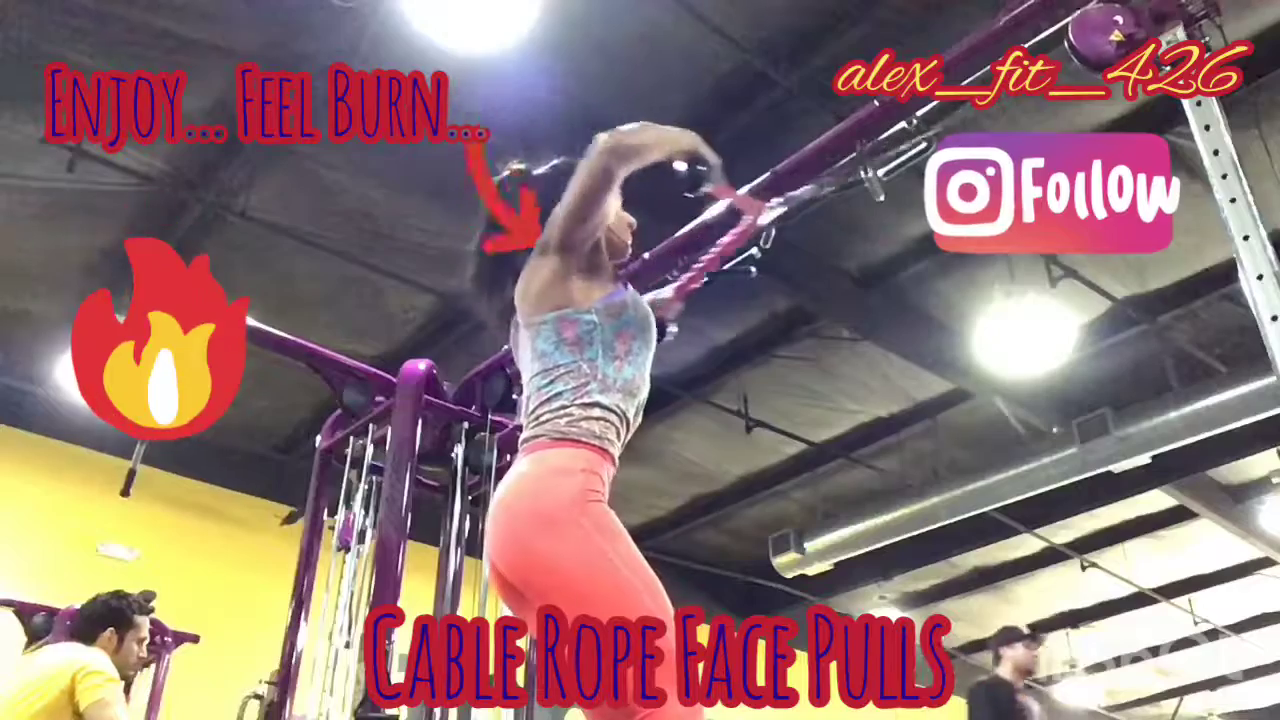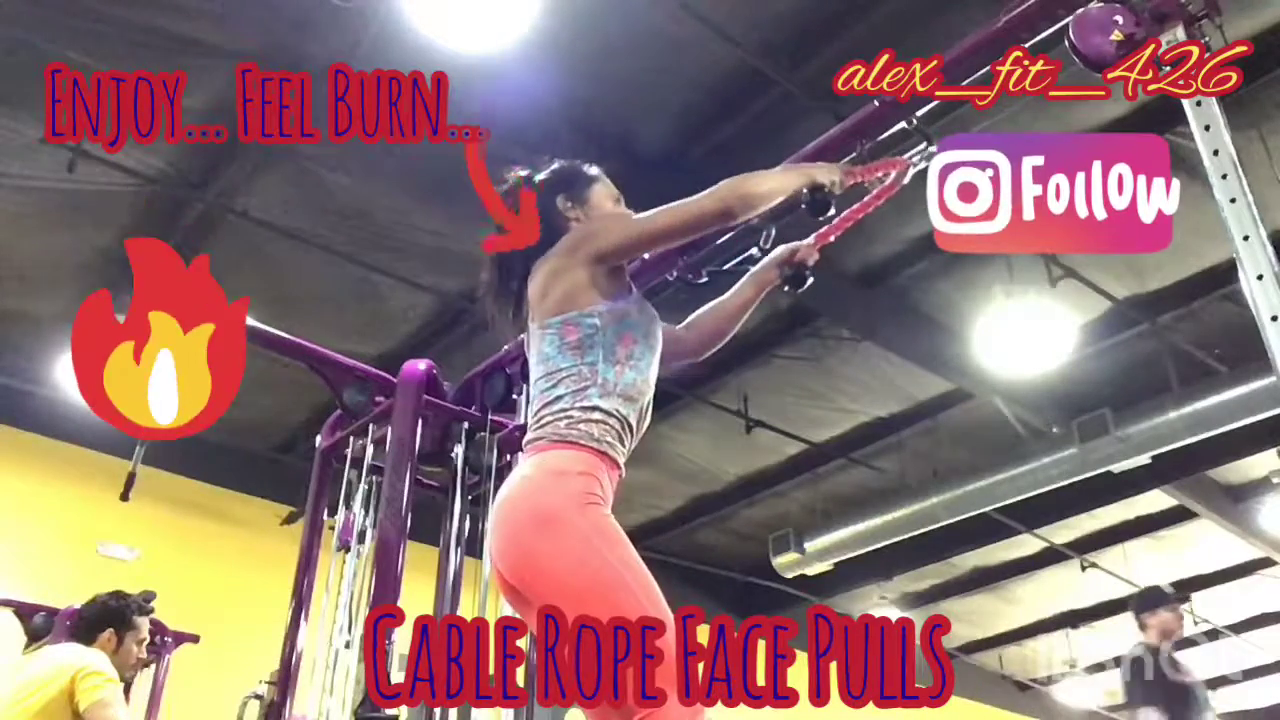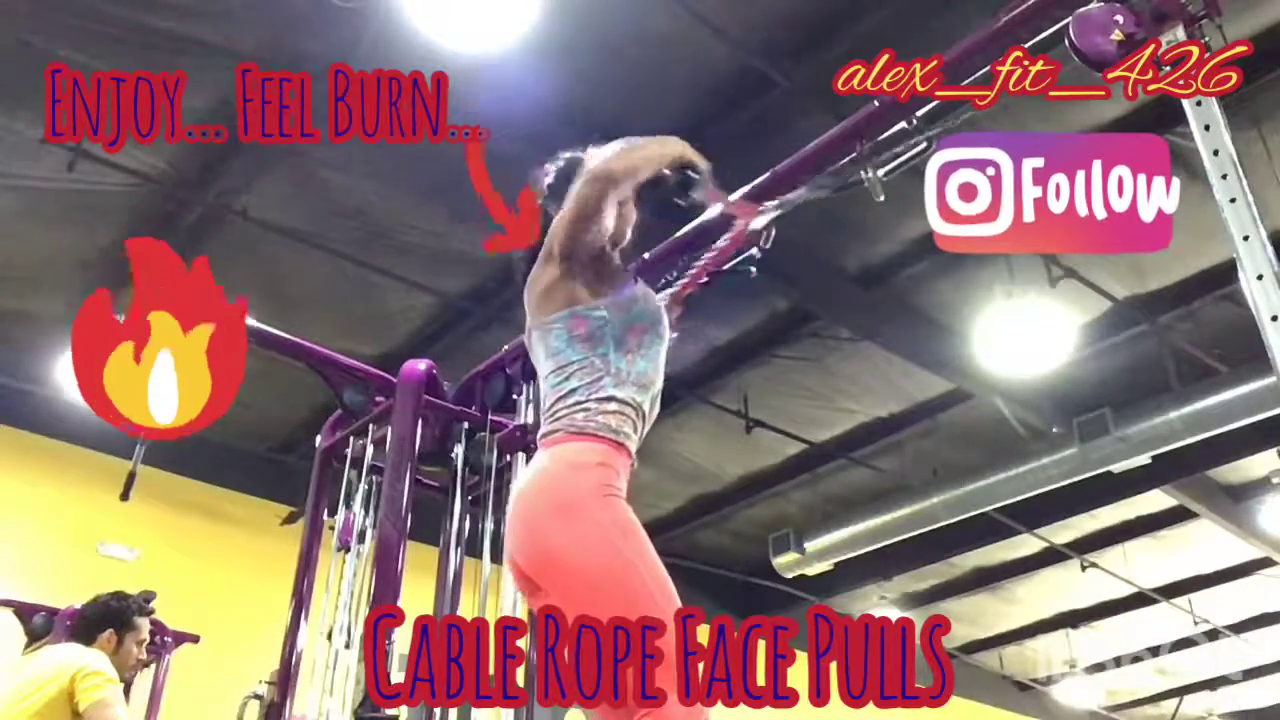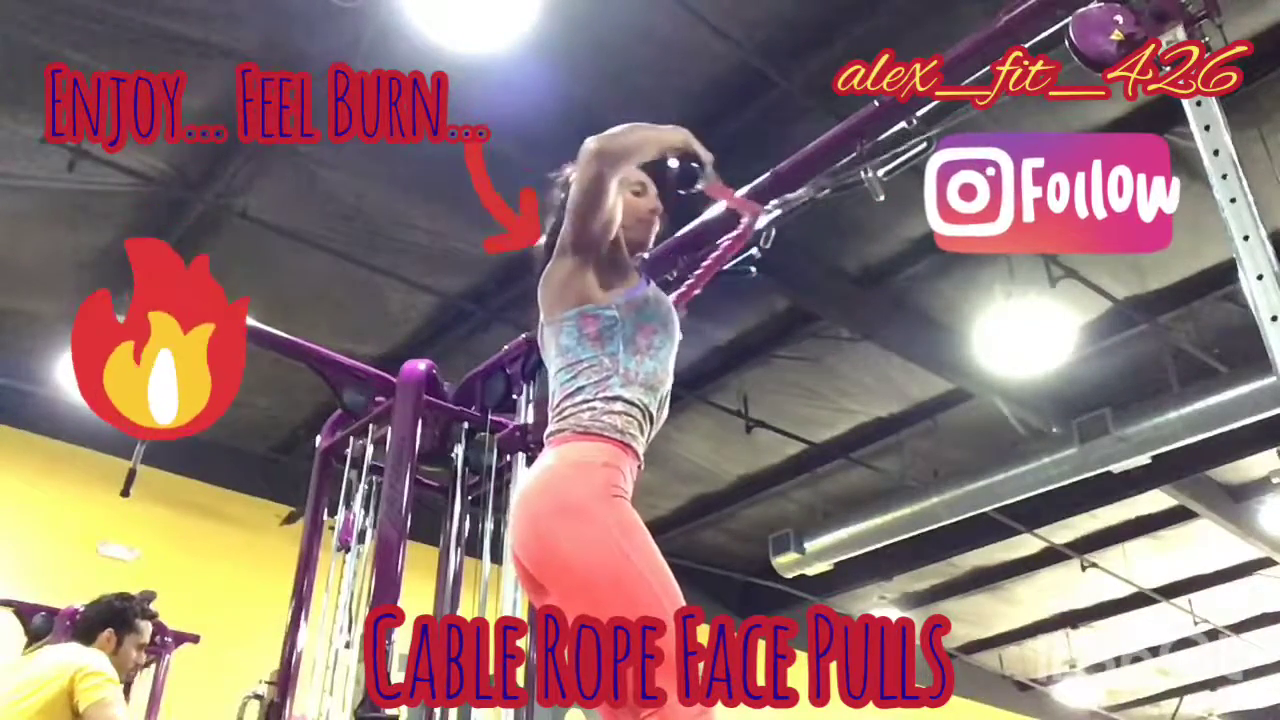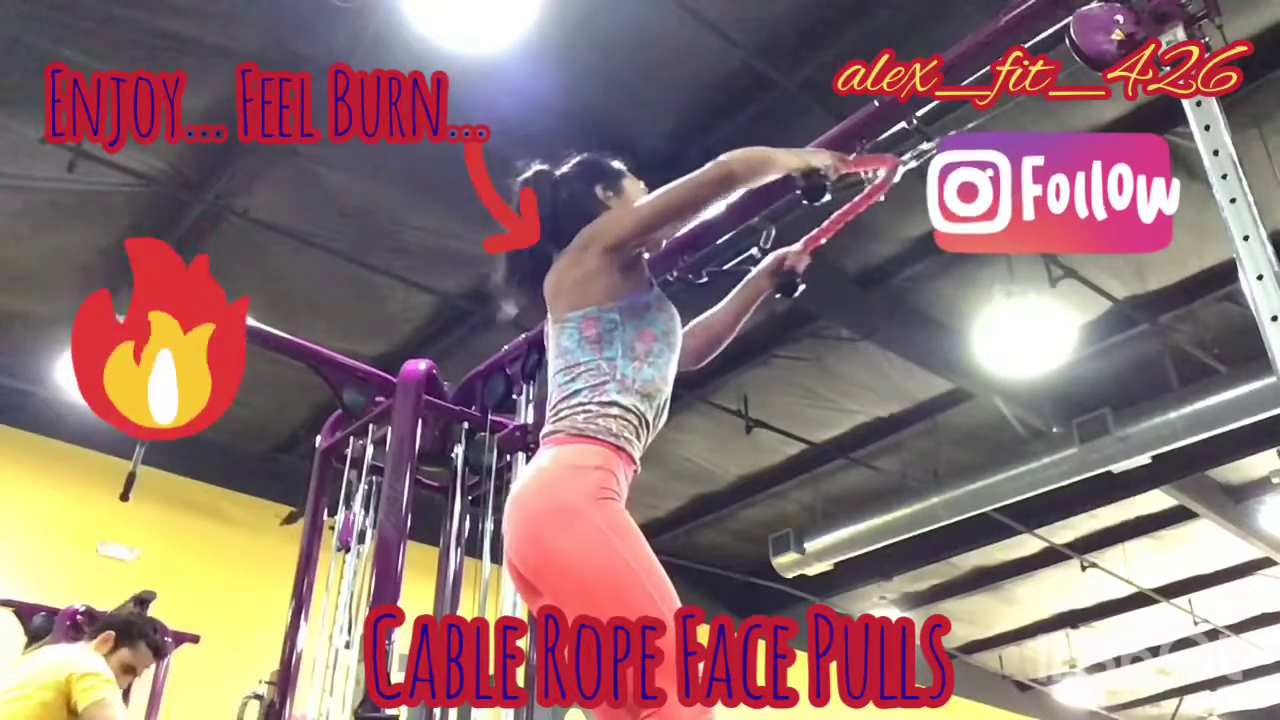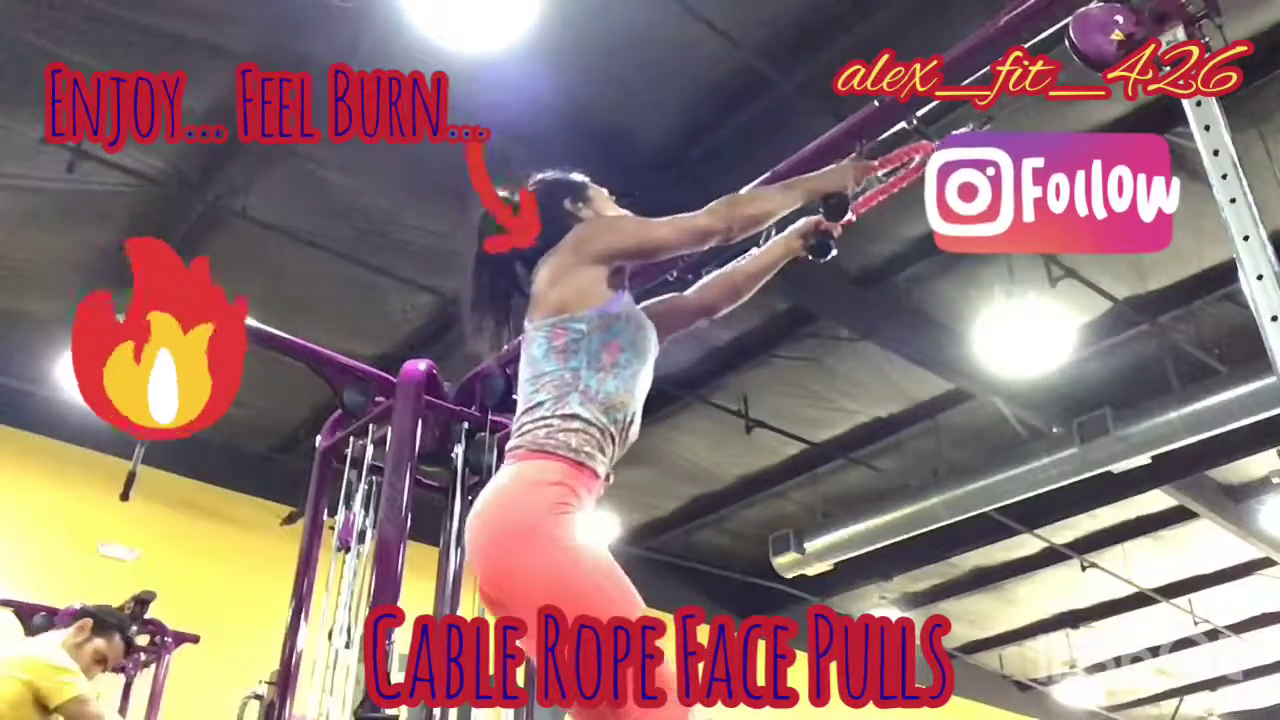
dt=0.7s
person 1, frame 1
left shoulder: (544, 291)
right shoulder: (564, 251)
right elbow: (613, 149)
left wrist: (640, 315)
right wrist: (690, 143)
left hip: (530, 508)
right hip: (555, 497)
person 1, frame 2
left shoulder: (582, 295)
right shoulder: (578, 251)
left elbow: (688, 340)
right elbow: (721, 204)
left wrist: (772, 269)
right wrist: (804, 175)
left hip: (542, 509)
right hip: (557, 498)
person 1, frame 3
left shoulder: (581, 291)
right shoulder: (572, 252)
right elbow: (602, 168)
left wrist: (653, 316)
right wrist: (674, 151)
left hip: (557, 501)
right hip: (572, 491)
person 1, frame 4
left shoulder: (606, 290)
right shoulder: (585, 253)
right elbow: (599, 156)
left wrist: (659, 316)
right wrist: (675, 139)
left hip: (559, 500)
right hip: (579, 489)
person 1, frame 5
left shoulder: (587, 286)
right shoulder: (599, 244)
left elbow: (690, 347)
right elbow: (725, 171)
left wrist: (767, 275)
right wrist: (804, 159)
left hip: (554, 502)
right hip: (570, 493)
person 1, frame 6
left shoulder: (609, 309)
right shoulder: (580, 249)
left elbow: (704, 300)
right elbow: (721, 221)
left wrist: (795, 240)
right wrist: (820, 182)
left hip: (528, 520)
right hip: (533, 512)
